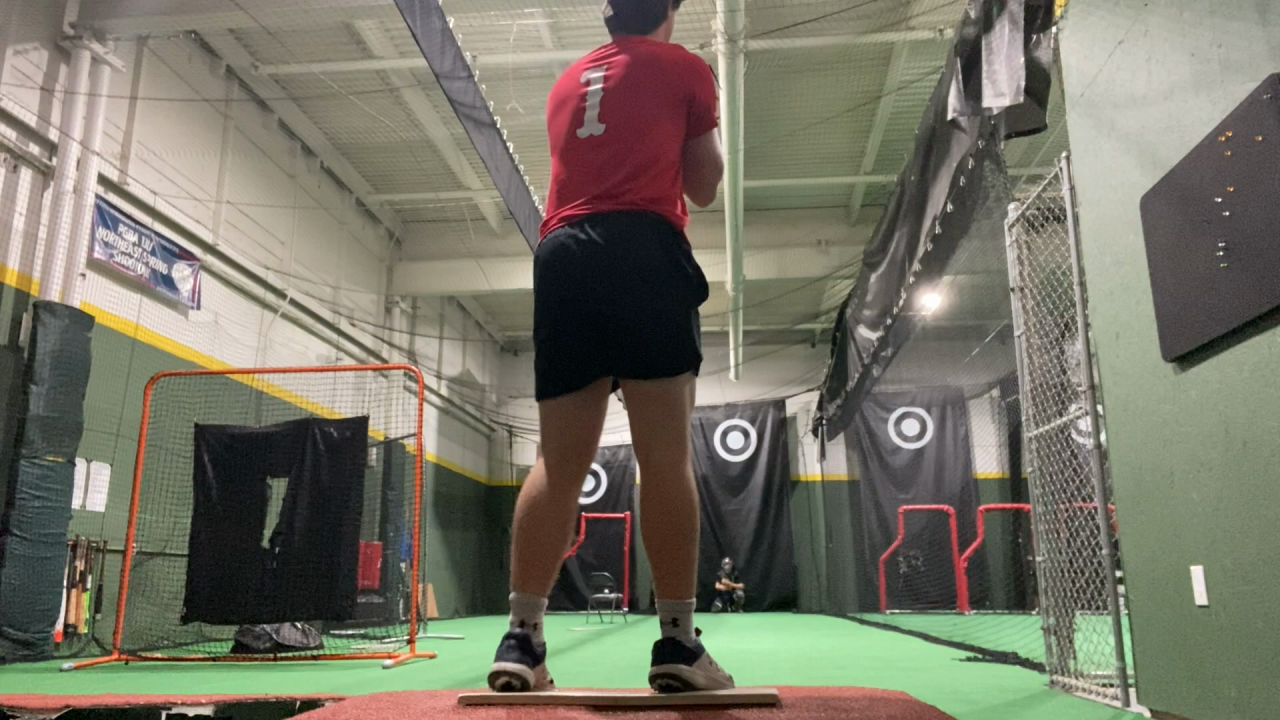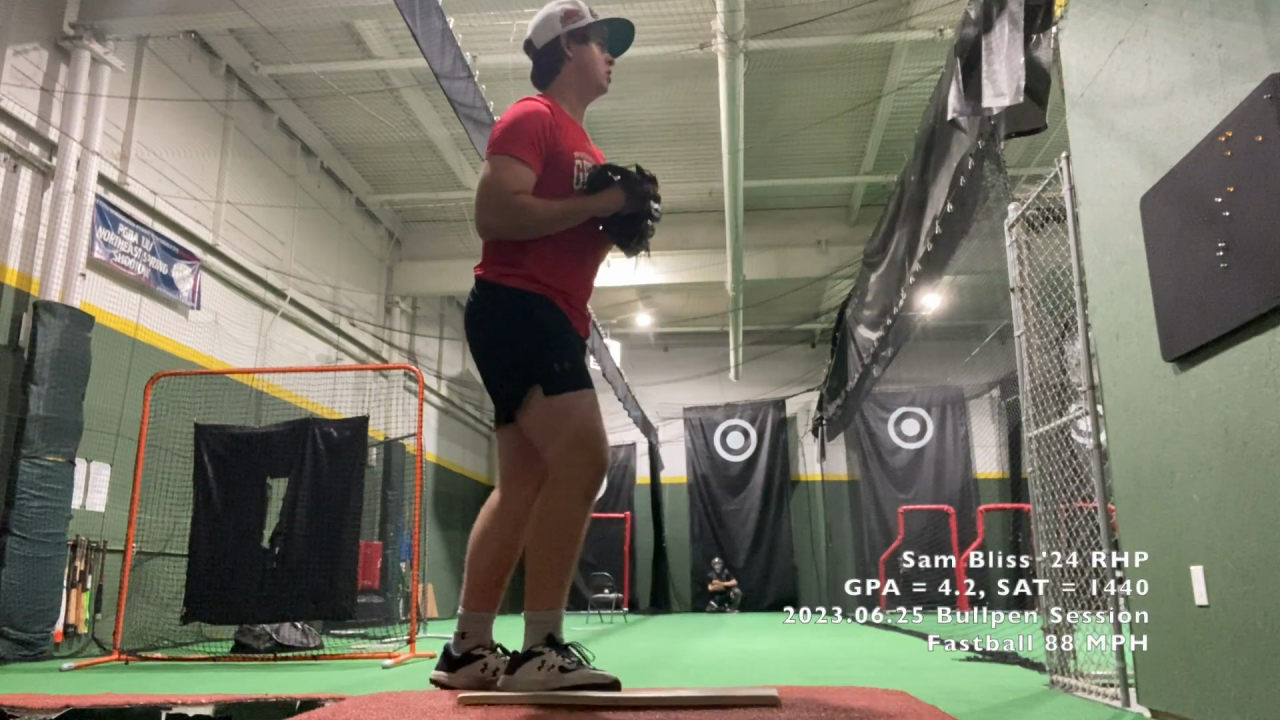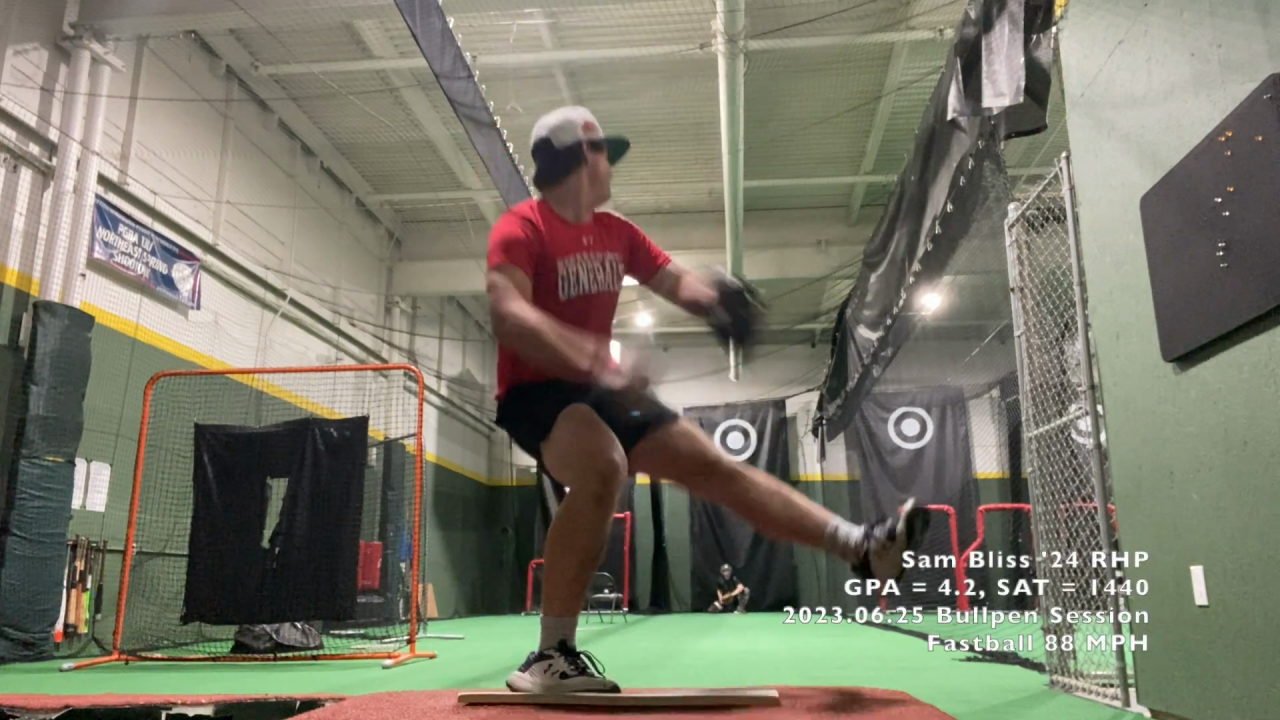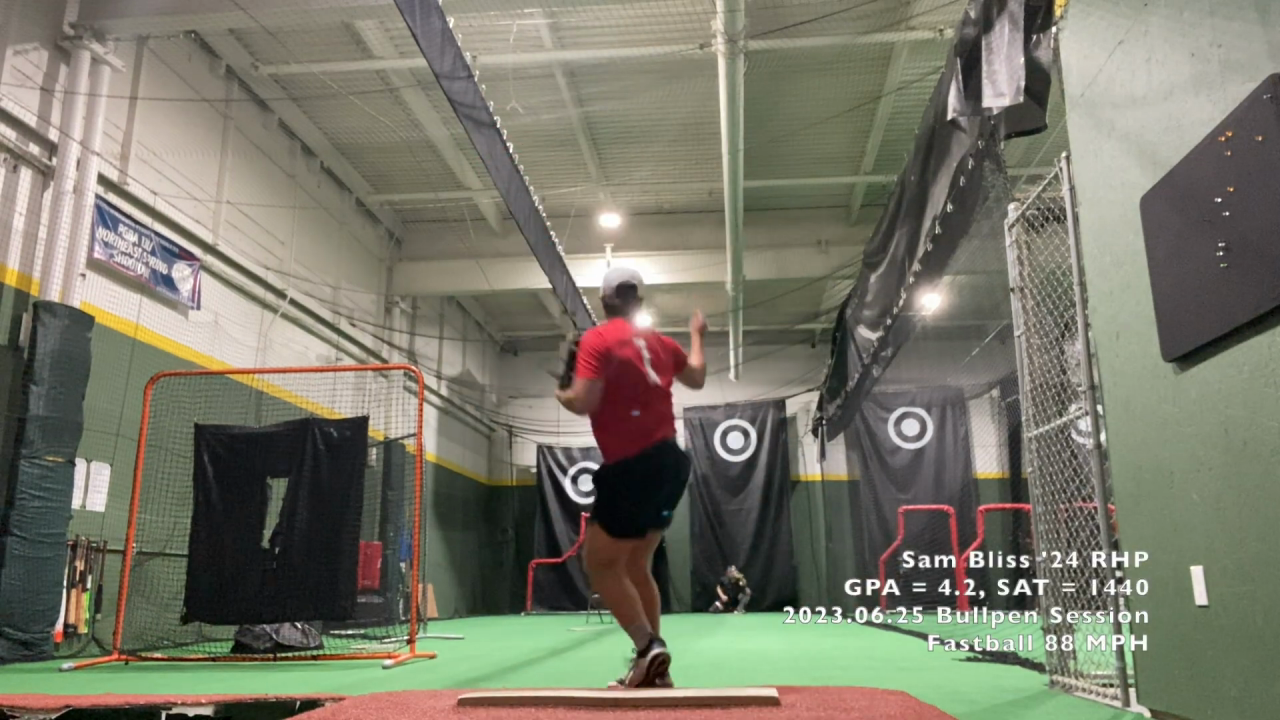
dt=1s
person 1, frame 1
left shoulder: (569, 82)
right shoulder: (684, 68)
right elbow: (703, 188)
left hip: (562, 255)
right hip: (641, 253)
left knee: (560, 461)
right knee: (666, 455)
left ankle: (521, 635)
right ankle: (678, 644)
person 1, frame 2
left shoulder: (584, 146)
right shoulder: (530, 119)
right elbow: (494, 215)
left wrist: (614, 221)
right wrist: (597, 205)
left hip: (554, 321)
right hip: (516, 311)
left knee: (522, 488)
right knee: (582, 461)
left ankle: (467, 649)
right ankle: (540, 648)
person 1, frame 3
left shoulder: (614, 230)
right shoulder: (522, 228)
left elbow: (680, 278)
right elbow: (508, 317)
left wrist: (715, 302)
right wrist: (587, 357)
left hip: (601, 391)
right hip: (540, 395)
left knee: (713, 467)
right knee: (601, 470)
left ankle: (856, 543)
right ankle: (552, 655)
person 1, frame 4
left shoulder: (597, 341)
right shoulder: (659, 342)
left elbow: (583, 400)
right elbow: (697, 377)
left wrist: (564, 397)
right wrist: (698, 334)
left hip: (632, 468)
right hip: (672, 463)
left knee: (603, 568)
right knee: (636, 568)
left ankle: (649, 647)
right ankle: (652, 665)
